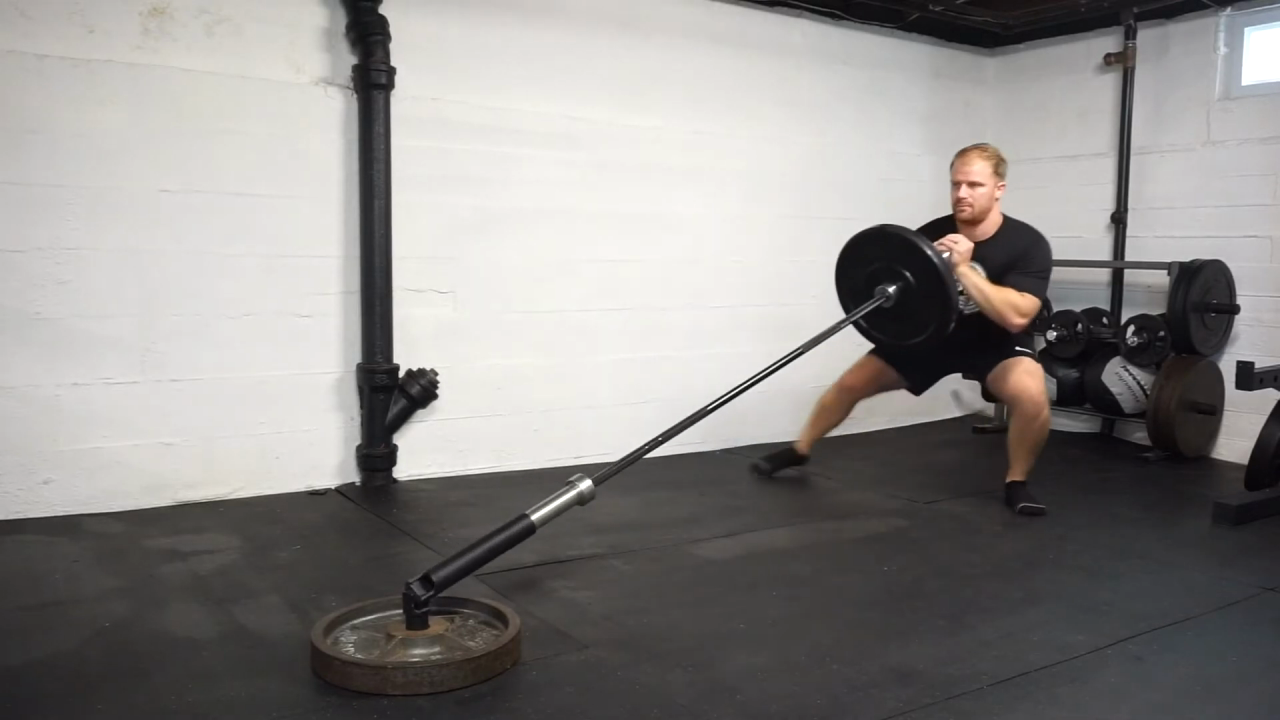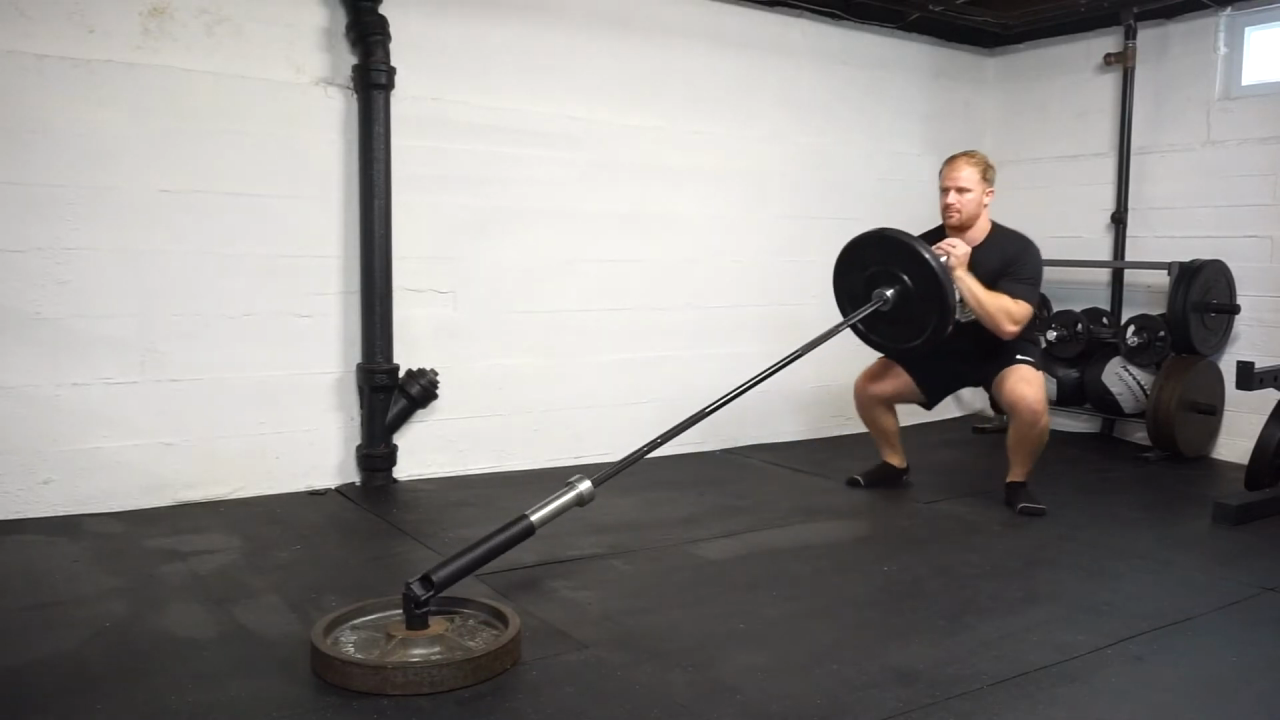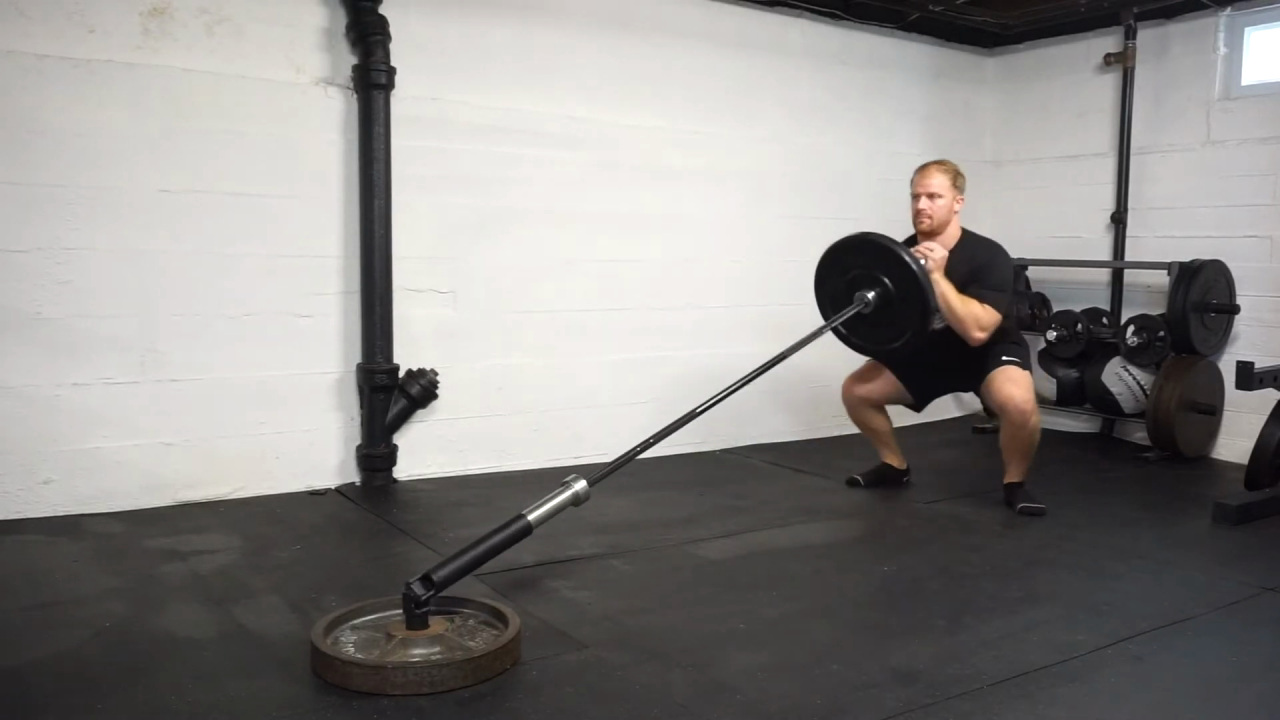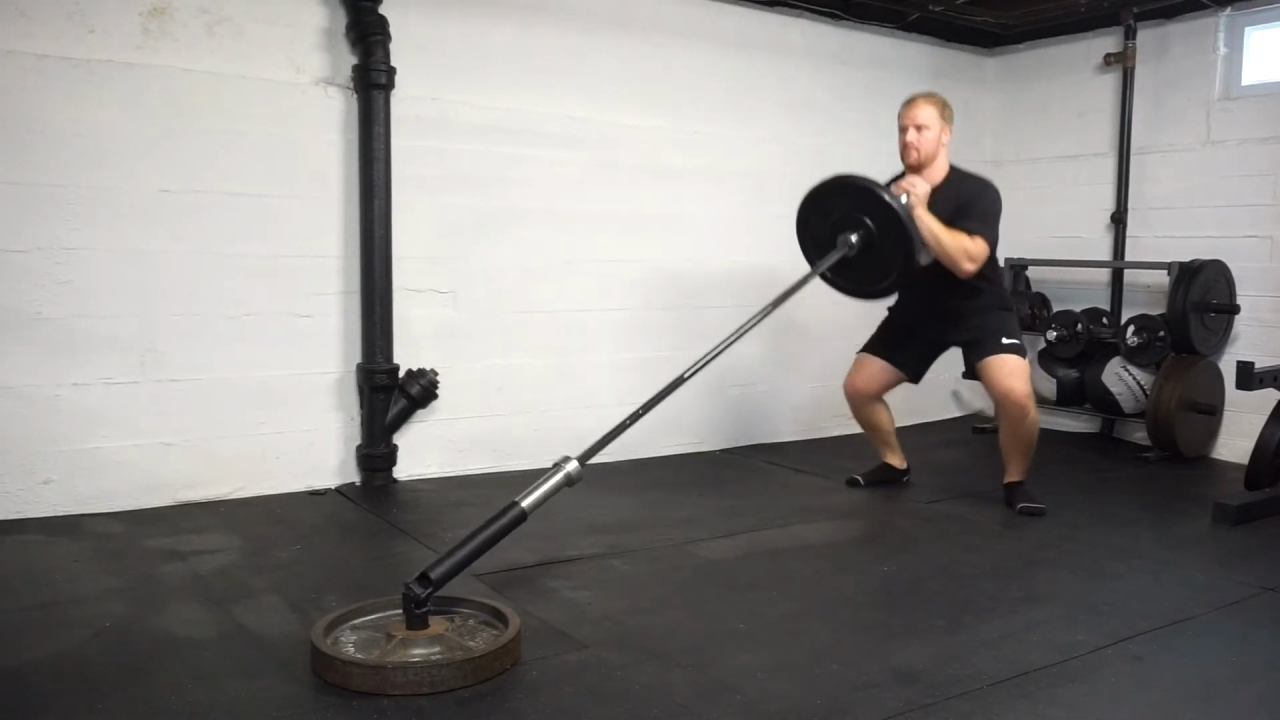
dt=0.3s
person 1, frame 1
left shoulder: (1026, 244)
right shoulder: (930, 236)
left elbow: (1016, 317)
left wrist: (963, 269)
left hip: (996, 341)
left knee: (1030, 394)
right knee: (853, 383)
left ankle: (1016, 482)
right ankle: (799, 449)
person 1, frame 2
left shoulder: (1016, 251)
right shoulder: (925, 247)
left elbow: (1009, 325)
left wrist: (960, 273)
left hip: (1002, 352)
right hip: (940, 347)
left knee: (1029, 401)
right knee: (868, 388)
left ankle: (1016, 483)
right ankle: (894, 464)
person 1, frame 3
left shoulder: (987, 256)
left elbow: (977, 331)
left wrist: (936, 276)
left hip: (991, 351)
right hip: (927, 353)
left knee: (1017, 403)
right knee: (856, 390)
left ankle: (1015, 483)
right ankle: (895, 465)
person 1, frame 4
left shoulder: (975, 192)
right shoulder: (892, 193)
left elbow: (967, 262)
left wrist: (921, 211)
left hip: (980, 310)
right hip: (916, 309)
left knee: (1015, 395)
right knee: (859, 385)
left ankle: (1015, 483)
right ankle: (895, 464)
